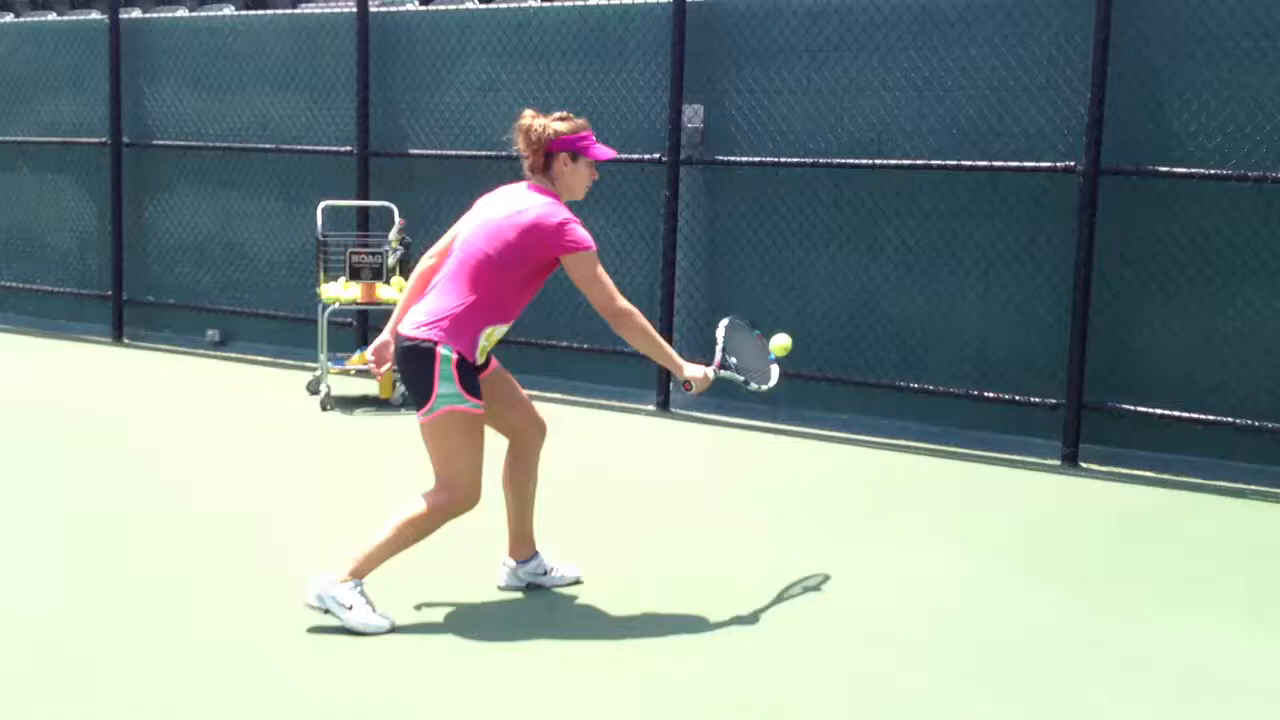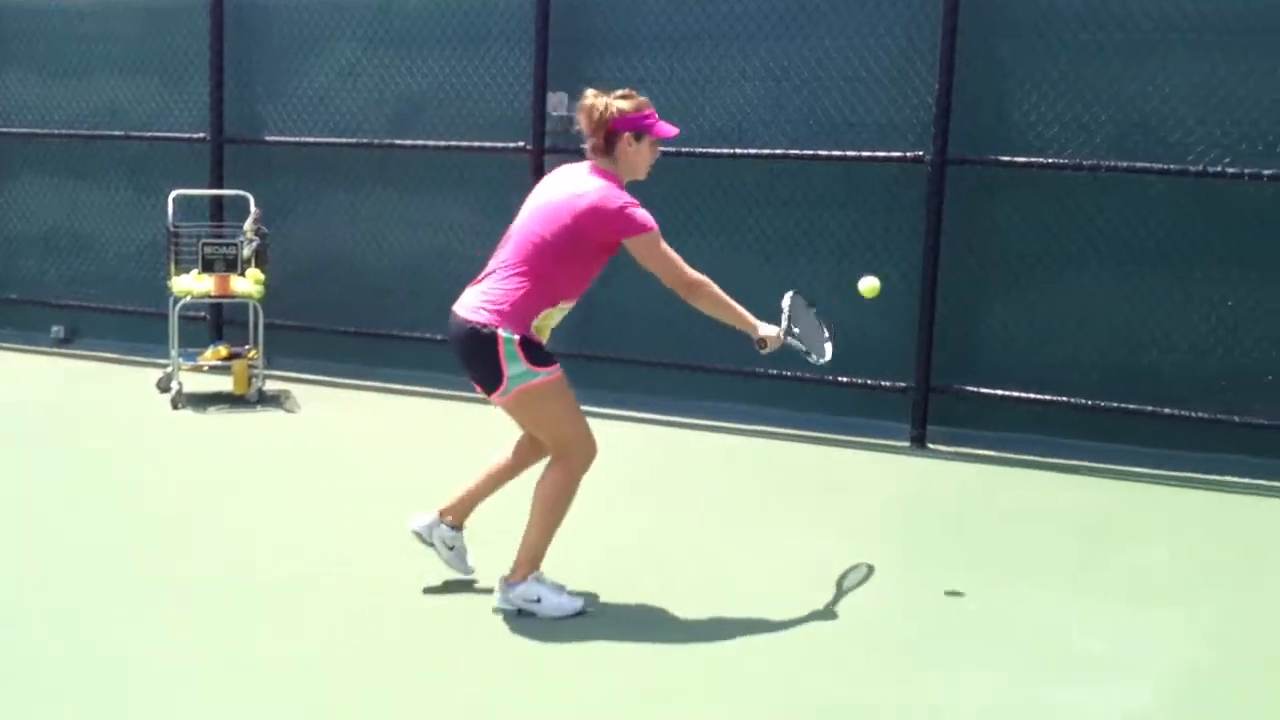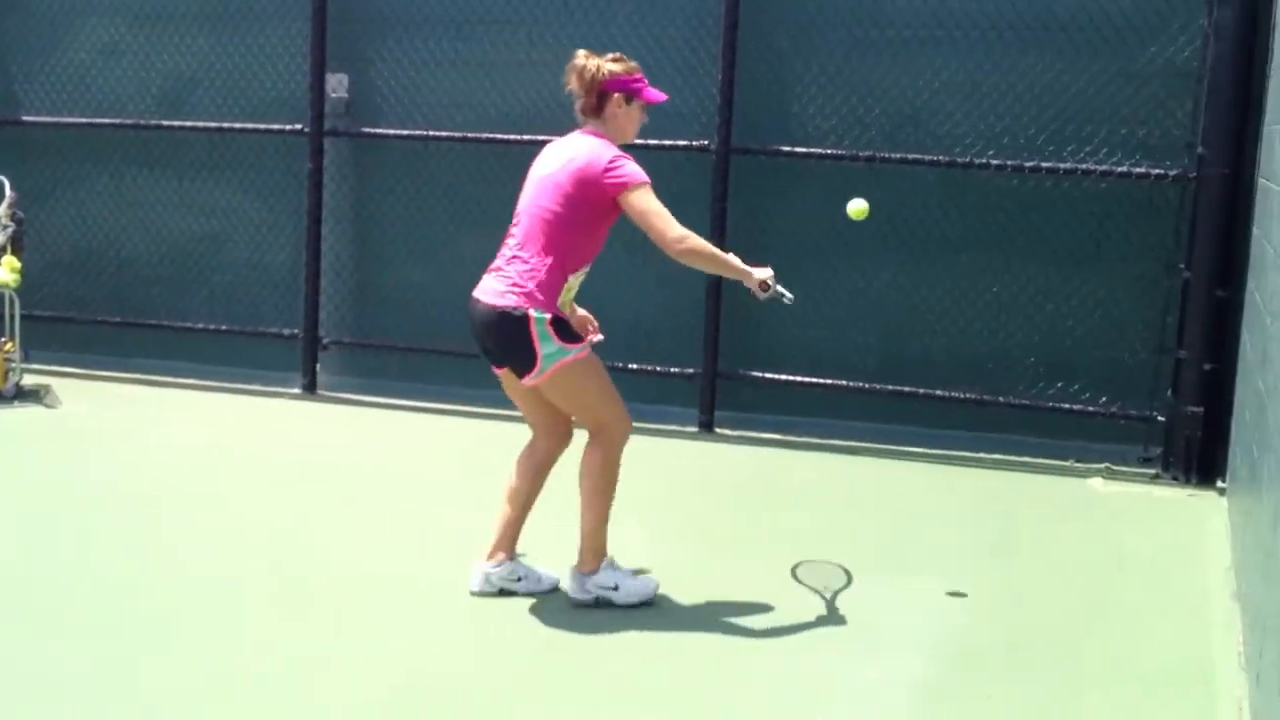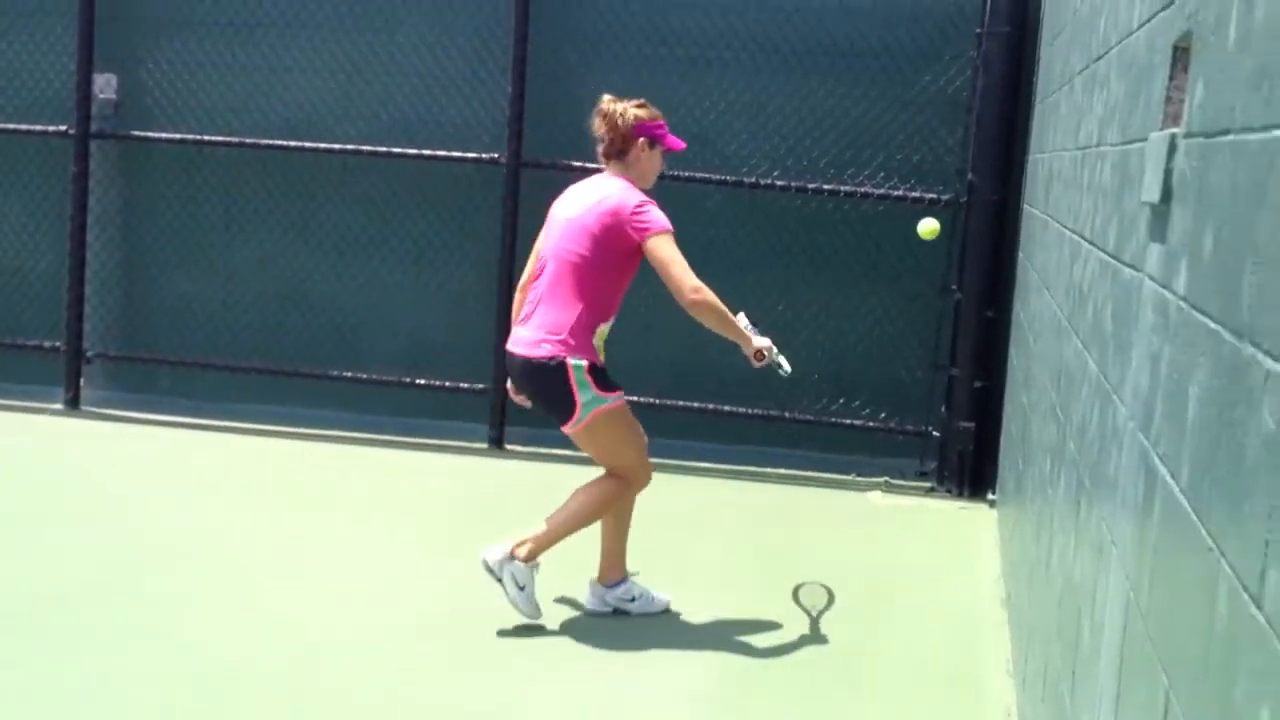
dt=0.7s
person 1, frame 1
left shoulder: (501, 198)
right shoulder: (558, 223)
left elbow: (428, 264)
right elbow: (620, 313)
left wrist: (392, 333)
right wrist: (682, 367)
left hip: (436, 344)
right hip: (440, 353)
left knee: (528, 431)
right knee: (459, 493)
left ankle: (523, 560)
right ankle: (343, 582)
person 1, frame 2
left shoulder: (565, 176)
right shoulder: (616, 206)
right elbow: (688, 285)
right wrist: (756, 326)
left hip: (474, 321)
right hip: (499, 335)
left knee: (549, 439)
right knee: (576, 450)
left ankle: (446, 520)
right ankle: (521, 580)
person 1, frame 3
left shoulder: (560, 150)
right shoulder: (611, 162)
right elbow: (678, 243)
left wrist: (570, 306)
right wrist: (747, 273)
left hip: (494, 307)
right hip: (524, 319)
left knee: (551, 435)
right knee: (611, 427)
left ankle: (498, 561)
right ankle: (590, 568)
person 1, frame 4
left shoulder: (572, 195)
right shoulder: (635, 208)
left elbow: (526, 284)
right elbow: (692, 295)
right wrist: (747, 339)
left hip: (528, 355)
right hip: (564, 363)
left knee: (627, 456)
right knee: (634, 472)
left ankle: (611, 582)
right ankle: (520, 554)
